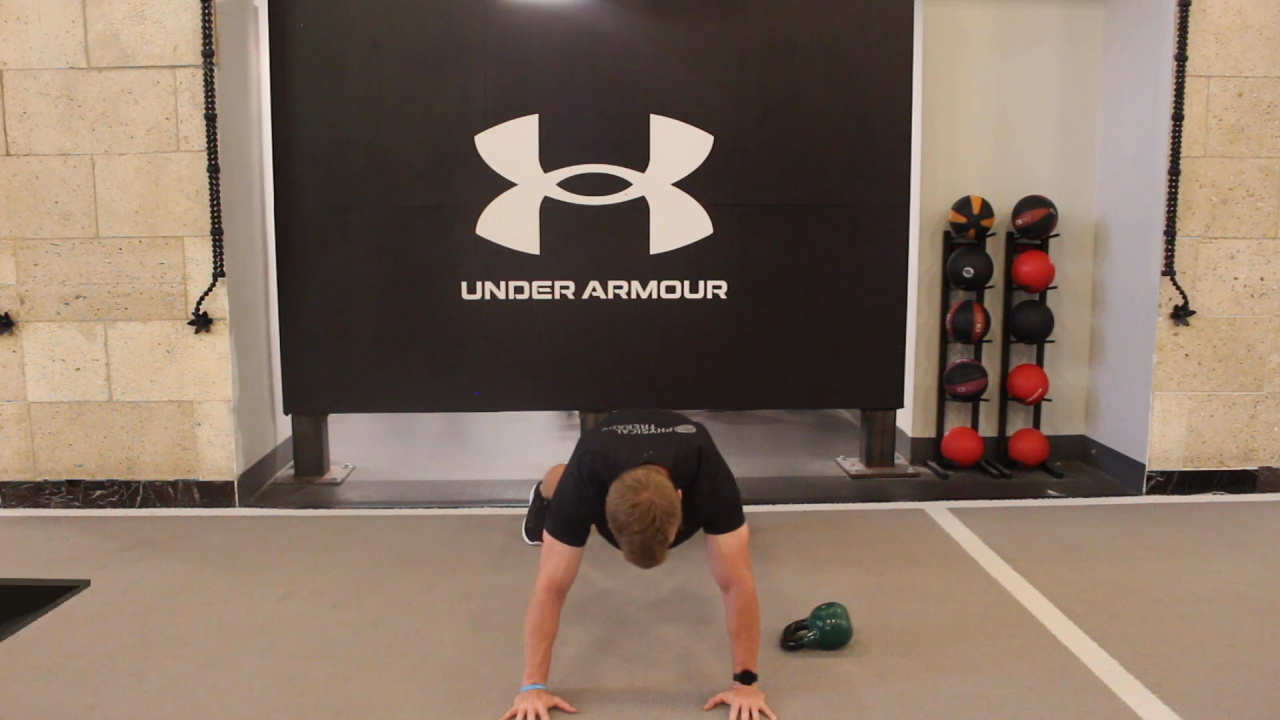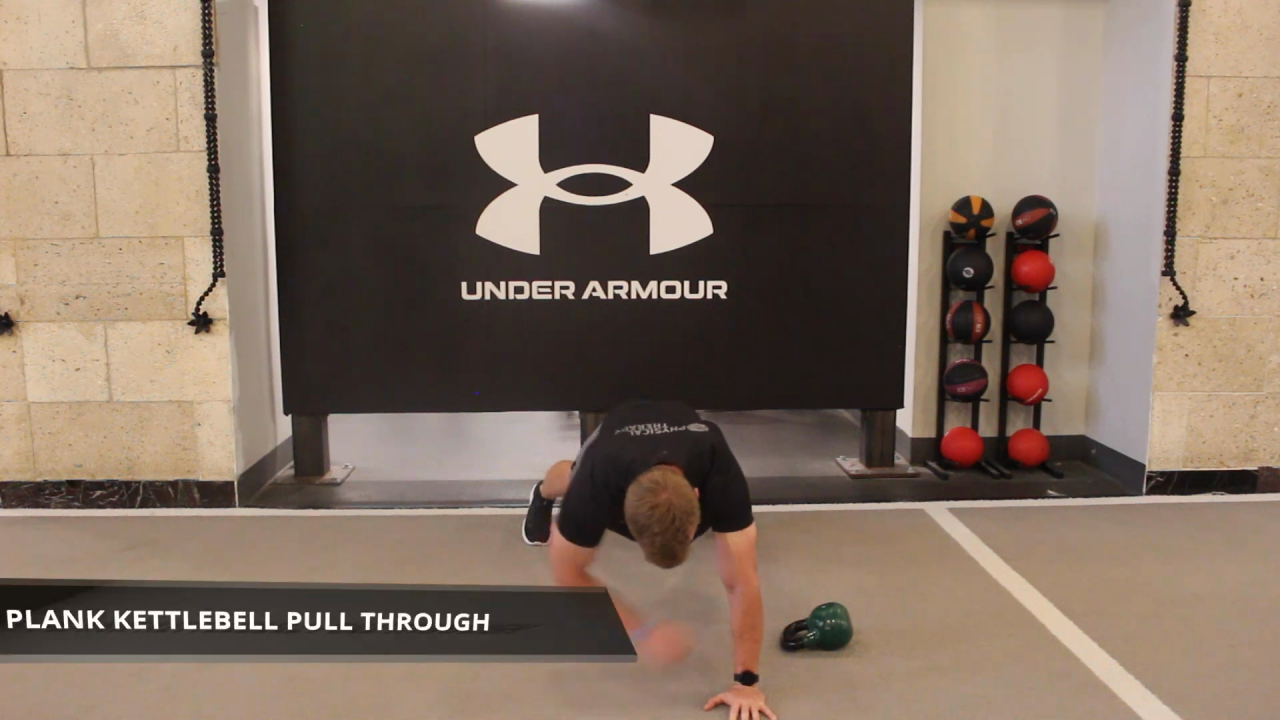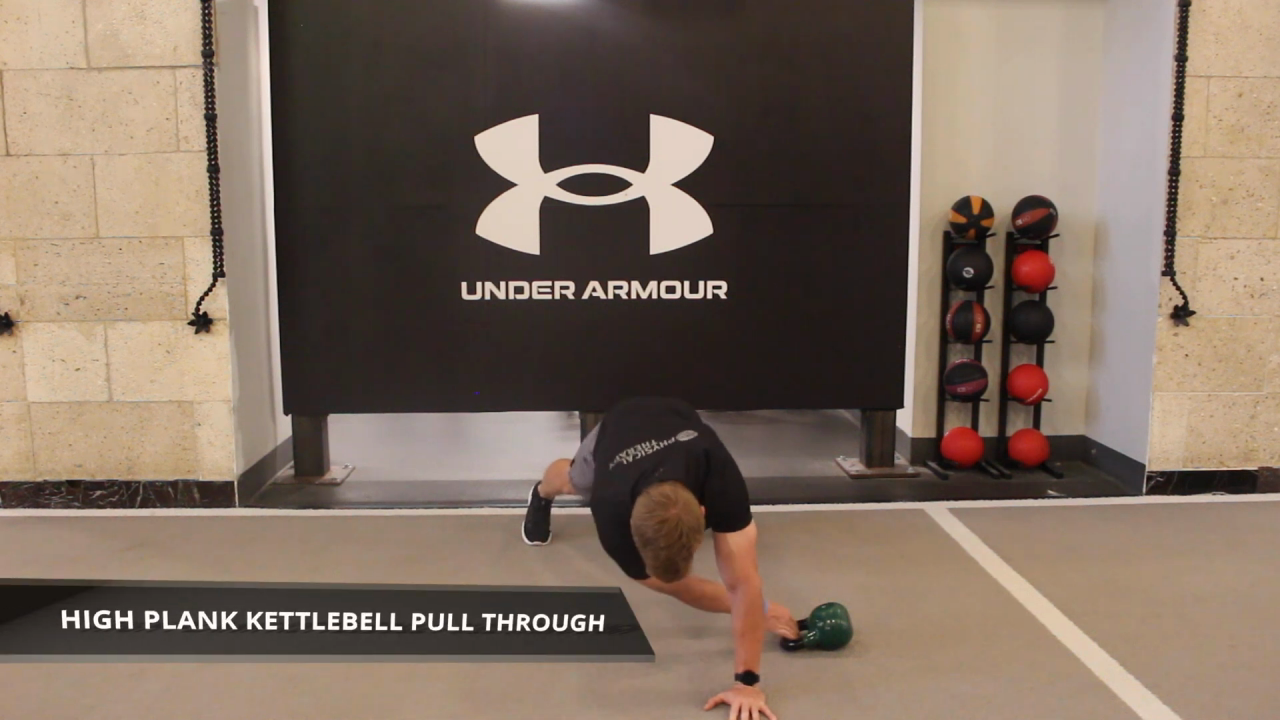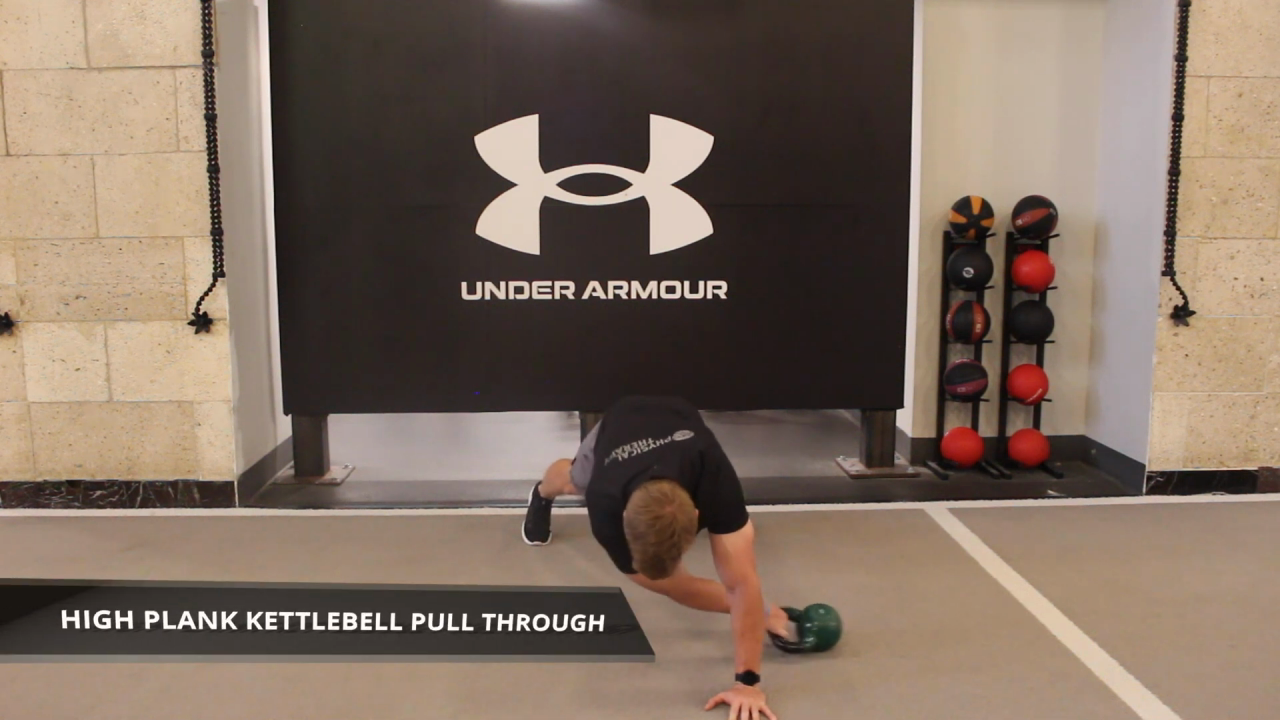
dt=0.3s
person 1, frame 1
left shoulder: (707, 475)
right shoulder: (586, 477)
left elbow: (735, 583)
right elbow: (552, 585)
left wrist: (745, 681)
right wrist: (533, 685)
left hip: (680, 458)
right hip: (609, 455)
right ankle: (544, 492)
person 1, frame 2
left shoulder: (719, 474)
right shoulder: (600, 482)
left elbow: (741, 582)
right elbow: (567, 574)
left wrist: (746, 681)
right wrist: (640, 631)
left hip: (685, 444)
right ankle: (543, 493)
person 1, frame 3
left shoulder: (719, 479)
right shoulder: (614, 512)
left elbow: (742, 581)
right elbow: (682, 587)
left wrist: (748, 681)
right wrist: (761, 611)
right hip: (616, 427)
right knee: (572, 481)
right ankle: (542, 494)
person 1, frame 4
left shoulder: (714, 479)
right shoulder: (608, 506)
left elbow: (741, 582)
right elbow: (675, 586)
left wrist: (747, 680)
right wrist: (760, 614)
left hip: (681, 426)
right hip: (617, 424)
right knee: (573, 481)
right ankle: (543, 493)
